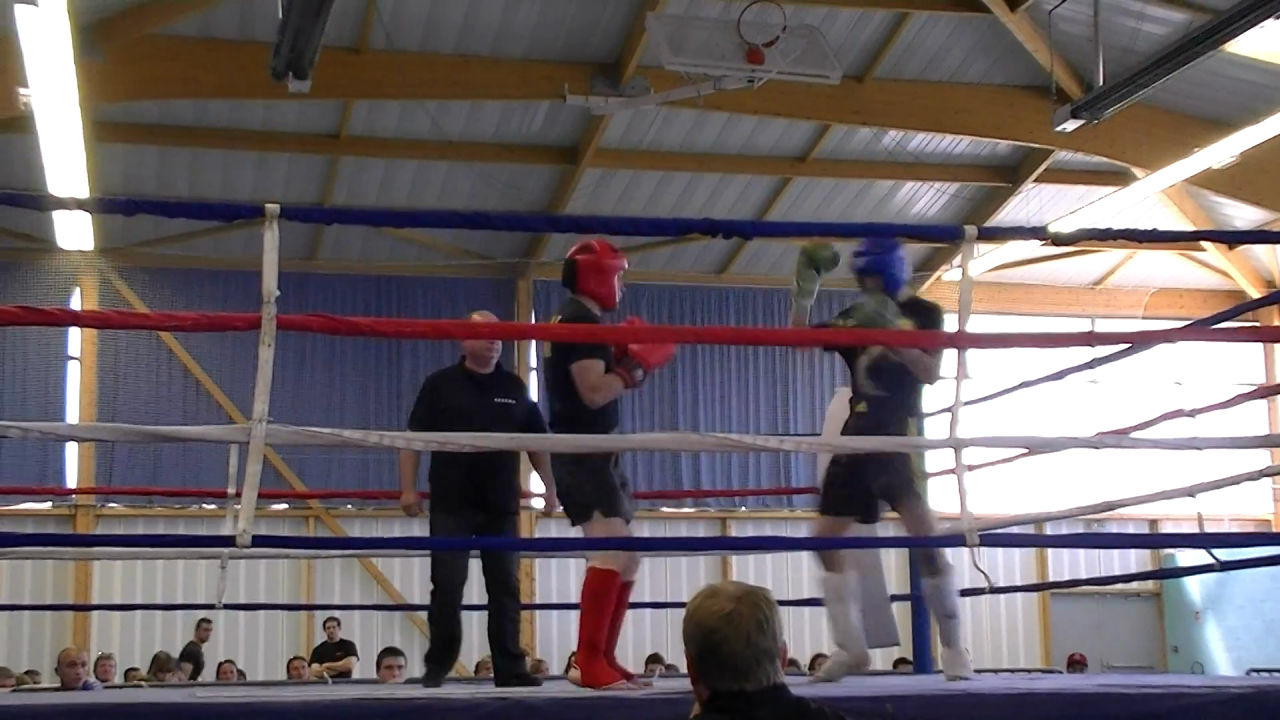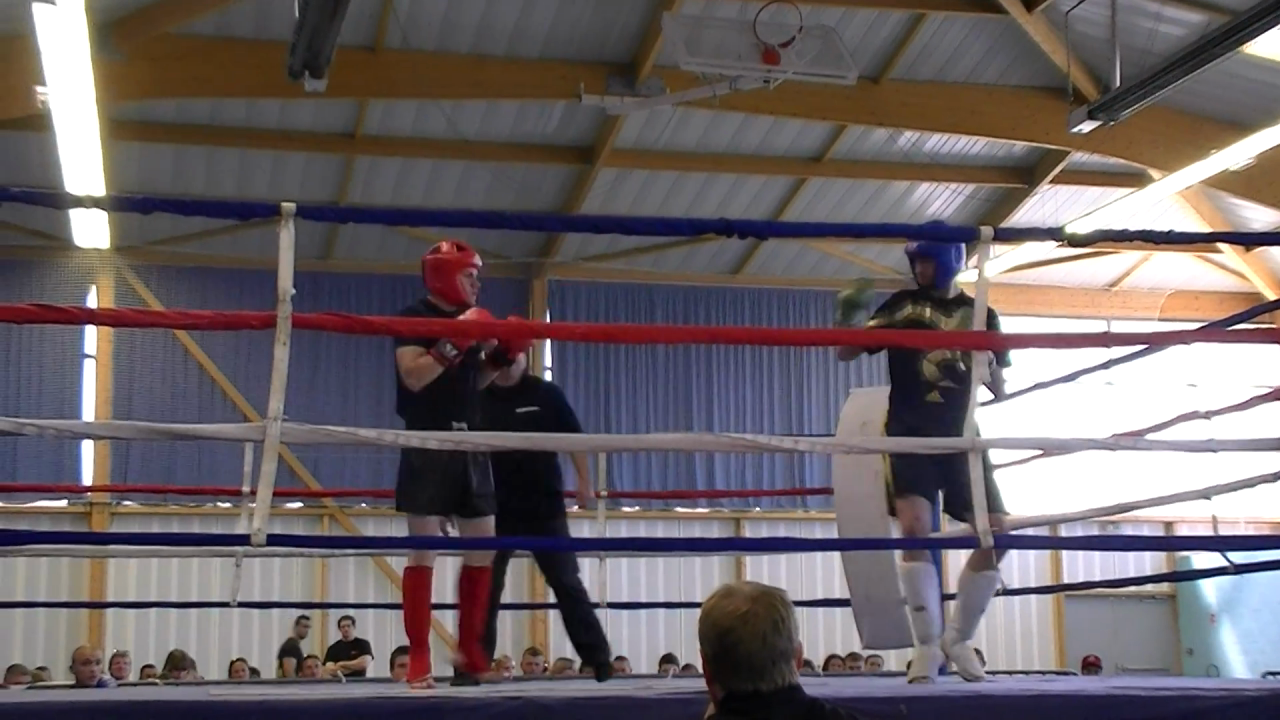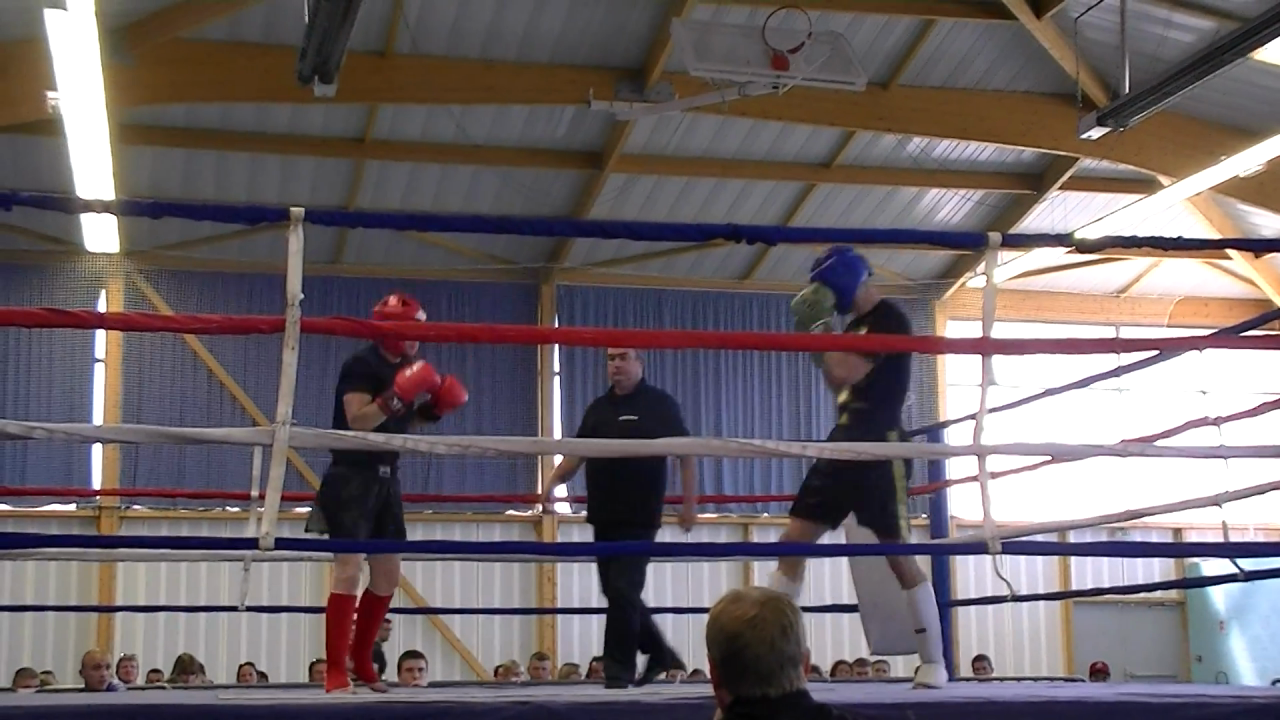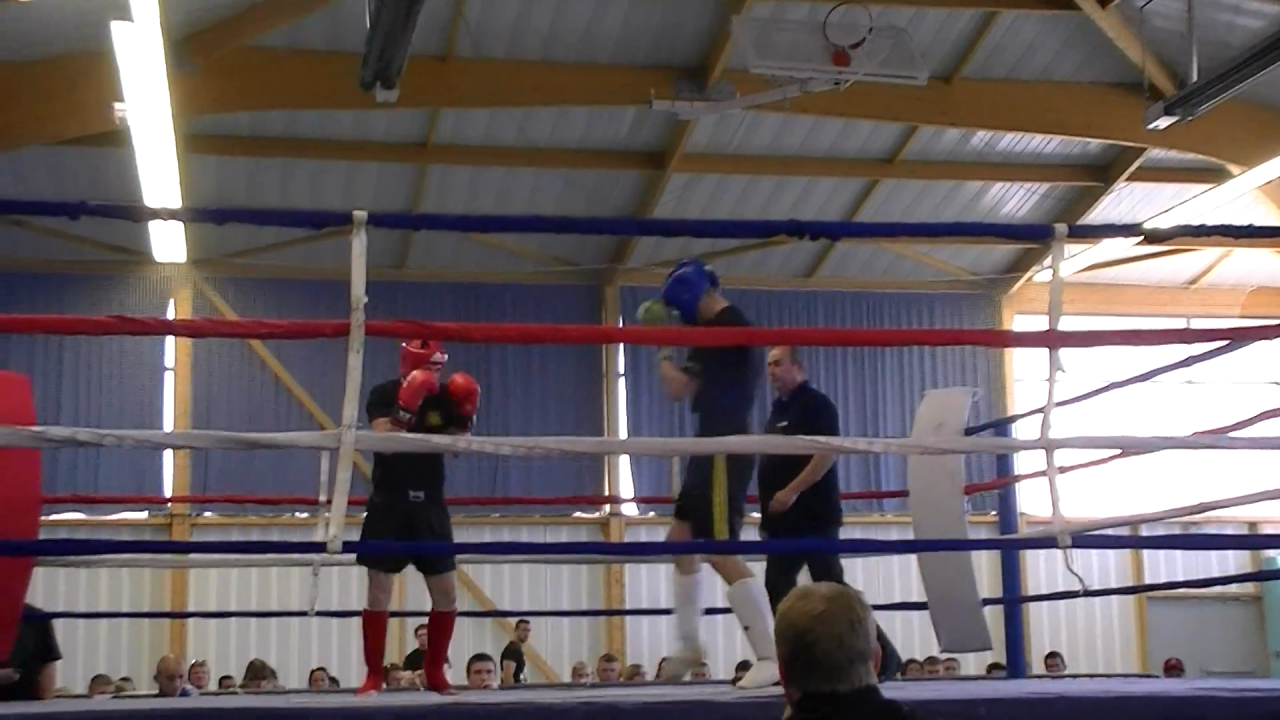
dt=0.7s
person 1, frame 1
left shoulder: (923, 314)
right shoulder: (856, 316)
left elbow: (931, 372)
left wrist: (890, 335)
right wrist: (805, 282)
left hip: (896, 435)
right hip: (858, 434)
left knee: (922, 538)
right knee: (827, 538)
left ankle: (952, 645)
right ankle: (851, 648)
person 1, frame 2
left shoulder: (984, 316)
right shoulder: (902, 304)
left elbow: (999, 388)
right elbow: (846, 353)
left wrist: (979, 358)
right wrist: (845, 320)
left hip: (957, 433)
right hip: (908, 427)
left knee: (995, 535)
right knee: (916, 527)
left ankle: (957, 640)
right ankle: (926, 648)
person 1, frame 3
left shoulder: (889, 320)
right shoulder: (856, 322)
left elbow: (849, 373)
left wrist: (819, 334)
right wrist: (819, 337)
left hip: (877, 447)
right hip: (842, 445)
left knee: (900, 559)
right knee: (792, 543)
left ankle: (933, 661)
person 1, frame 4
left shoulder: (722, 328)
right shoulder: (732, 325)
left elbow: (678, 390)
left wrist: (662, 348)
right wrist: (684, 351)
left hip: (723, 451)
right hip: (716, 450)
left knee: (721, 555)
right knee: (679, 540)
left ankle: (770, 658)
right ankle: (688, 645)
person 2, frame 1
left shoulder: (589, 324)
right shoulder: (578, 321)
right elbow: (593, 395)
left wrist: (637, 361)
right wrist: (638, 365)
left hip: (600, 452)
right hip: (582, 454)
left knee: (624, 557)
right knee: (608, 555)
left ankle: (604, 661)
right ankle: (590, 663)
person 2, frame 2
left shoulder: (467, 320)
right shoulder: (415, 318)
right elbow: (413, 377)
left wrist: (501, 353)
right wrist: (455, 342)
right hip: (428, 444)
left knee: (481, 550)
right knee: (424, 551)
left ankle: (471, 651)
right ankle: (418, 657)
person 2, frame 3
left shoulder: (407, 369)
right shoulder: (361, 366)
right elbow: (357, 422)
left wrist: (438, 404)
right wrist: (399, 394)
left hip: (384, 480)
right hip: (350, 478)
left knee: (387, 578)
right knee: (349, 576)
left ankle: (361, 658)
right ankle: (336, 671)
person 2, frame 4
left shoulder: (442, 396)
right shoulder: (383, 395)
left wrist: (465, 414)
right wrist: (407, 406)
left hip: (429, 504)
right hip: (389, 503)
left knee: (446, 595)
right knee: (378, 597)
left ankle: (435, 671)
right ankle: (374, 674)
person 3, frame 1
left shoulder: (515, 387)
right shoulder: (440, 384)
right elbow: (413, 436)
left wrist: (549, 486)
right wrist: (408, 487)
left hip: (501, 505)
right hip: (450, 504)
left knee: (504, 586)
right knee: (447, 584)
left ankle: (510, 667)
right ankle: (438, 663)
person 3, frame 2
left shoulder: (545, 394)
left elbow: (574, 439)
left wrist: (584, 482)
left hip: (545, 507)
right hip: (495, 511)
left knee: (567, 584)
right knee: (485, 589)
left ankle: (599, 660)
person 3, frame 3
left shoulder: (659, 403)
right shoulder: (598, 408)
left elbow: (684, 452)
right elbow: (578, 453)
left wrist: (690, 500)
right wrist: (552, 482)
left hip: (639, 515)
right hip: (605, 515)
left knee: (622, 590)
right knee: (614, 590)
left ankle: (618, 669)
right ankle: (659, 653)
person 3, frame 4
left shoulder: (813, 403)
right shoulder: (780, 408)
left elbow: (827, 452)
left wrist: (792, 490)
right wrist: (768, 513)
left hip: (814, 518)
right hip: (785, 519)
left knee: (830, 587)
right knee: (778, 591)
left ankle: (881, 657)
